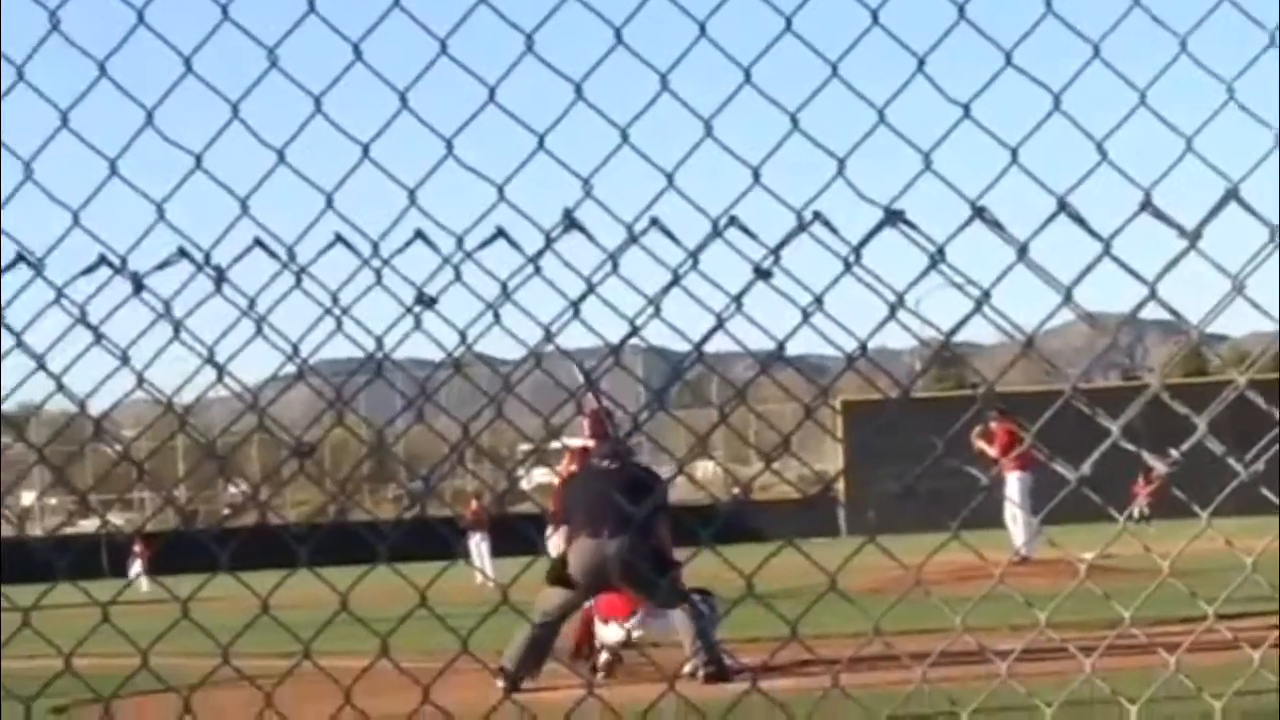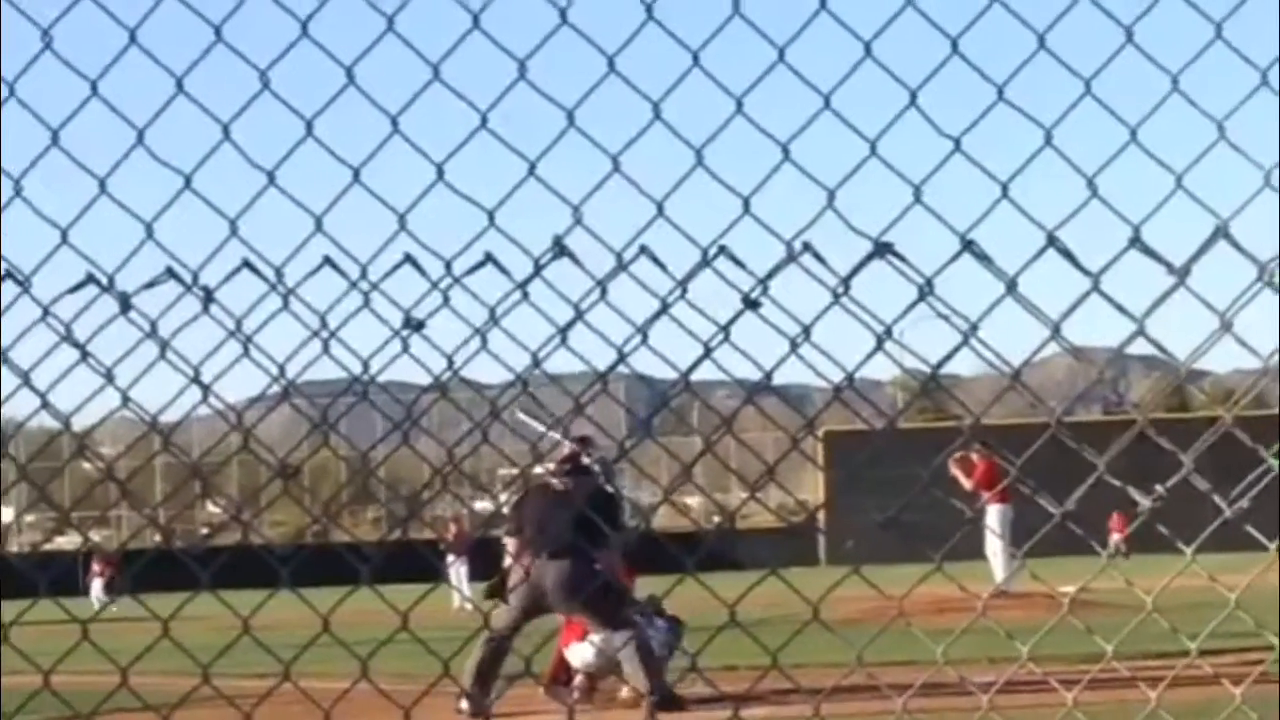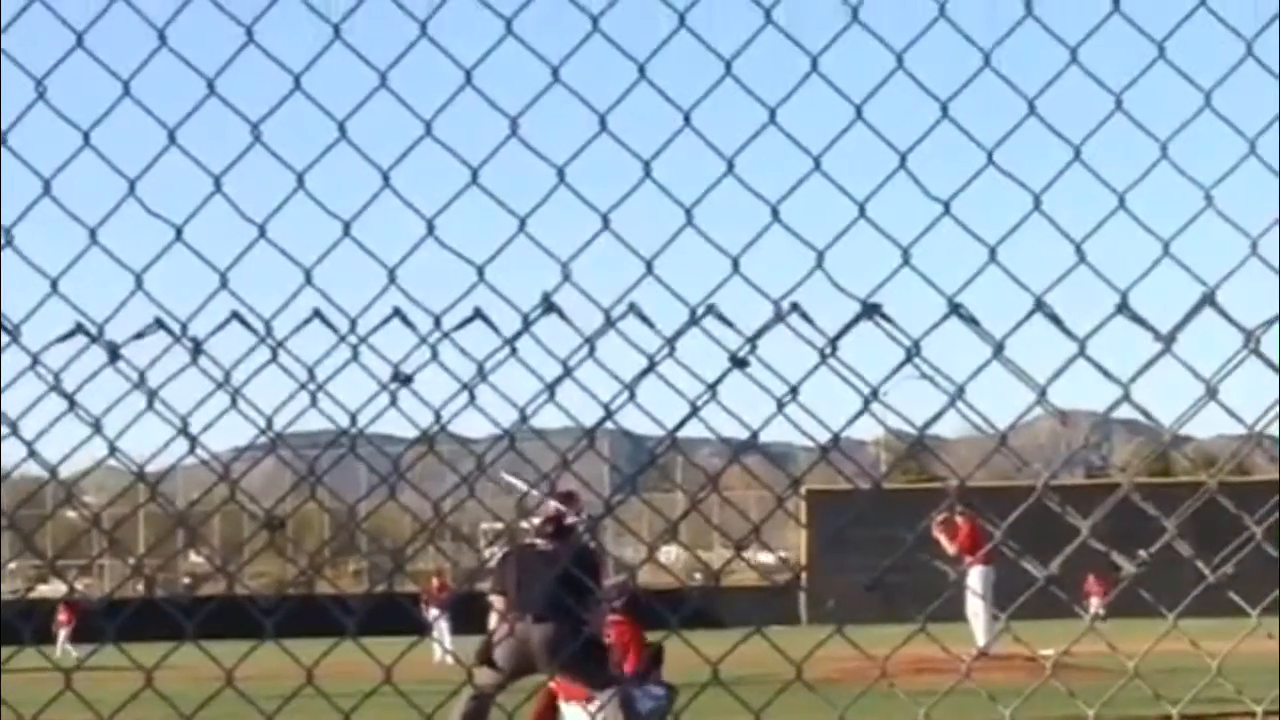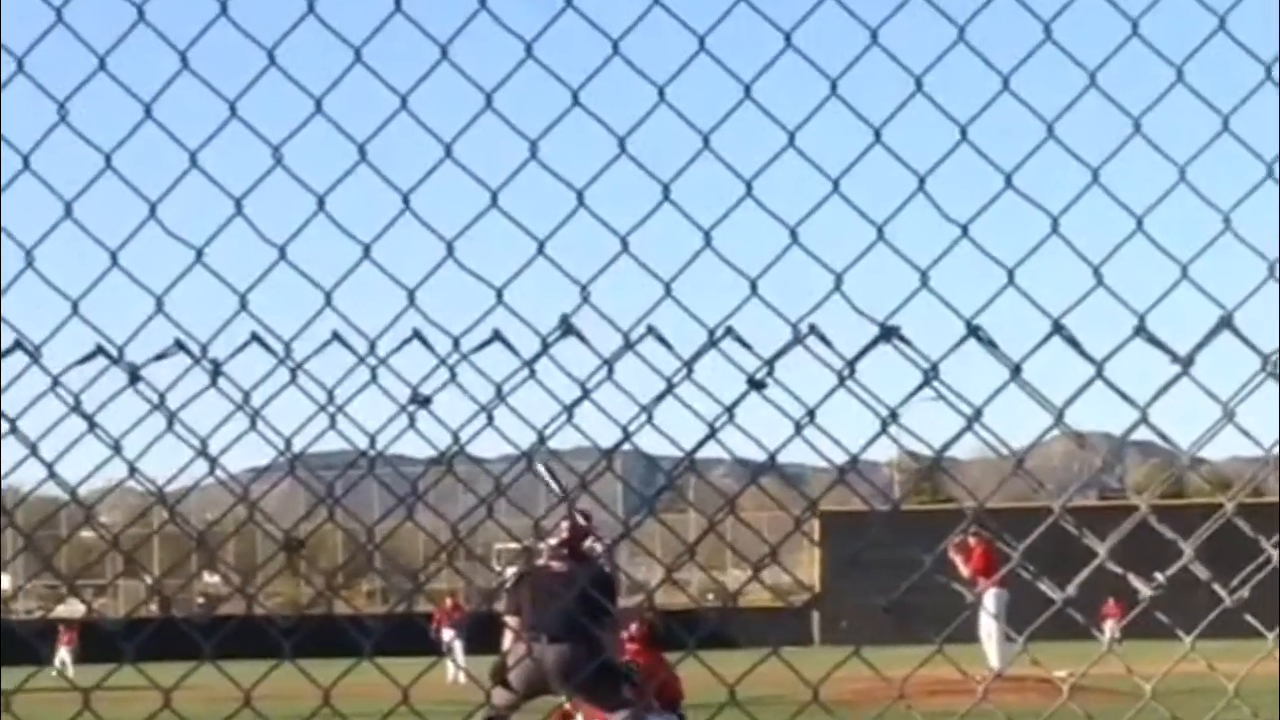
dt=0.4s
person 1, frame 1
left shoulder: (575, 480)
right shoulder: (644, 476)
left elbow: (565, 529)
right elbow: (660, 527)
left wrist: (562, 567)
right wrist: (670, 563)
left hip: (584, 551)
right hip: (630, 550)
left knee: (546, 614)
right knee: (679, 602)
left ankle: (509, 674)
right ankle: (709, 665)
person 1, frame 2
left shoulder: (530, 496)
right shoulder: (598, 497)
left elbow: (512, 544)
right elbow: (608, 548)
left wrist: (508, 582)
right wrist: (619, 588)
left hip: (529, 573)
right hip: (572, 572)
left knee: (496, 634)
right knee: (625, 627)
right ankle: (658, 696)
person 1, frame 3
left shoulder: (512, 556)
right shoulder: (582, 554)
left elbow: (497, 606)
right elbow: (591, 607)
left wrist: (491, 642)
right wrist: (595, 645)
left hip: (513, 635)
right hip: (560, 634)
left knee: (479, 691)
right knee: (610, 686)
person 1, frame 4
left shoulder: (525, 578)
right shoulder: (596, 576)
left elbow: (512, 628)
right elbow: (606, 631)
left wrist: (505, 666)
left hip: (527, 657)
right hip: (573, 656)
